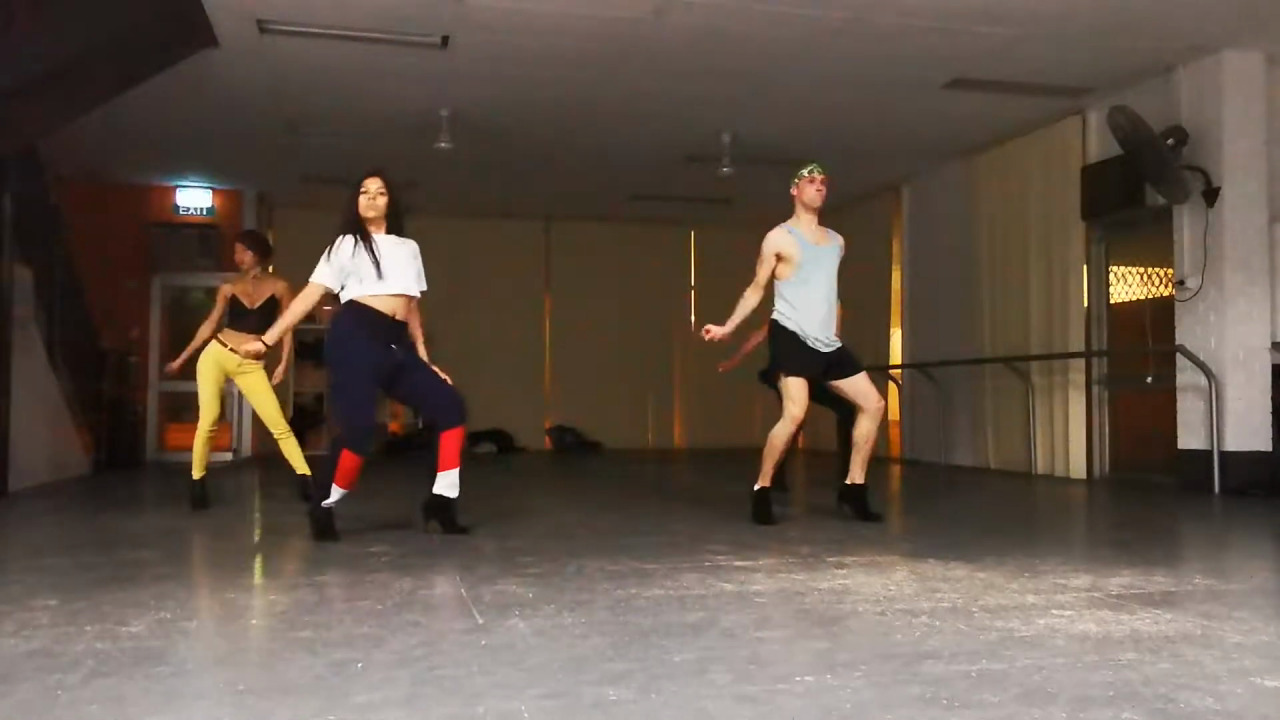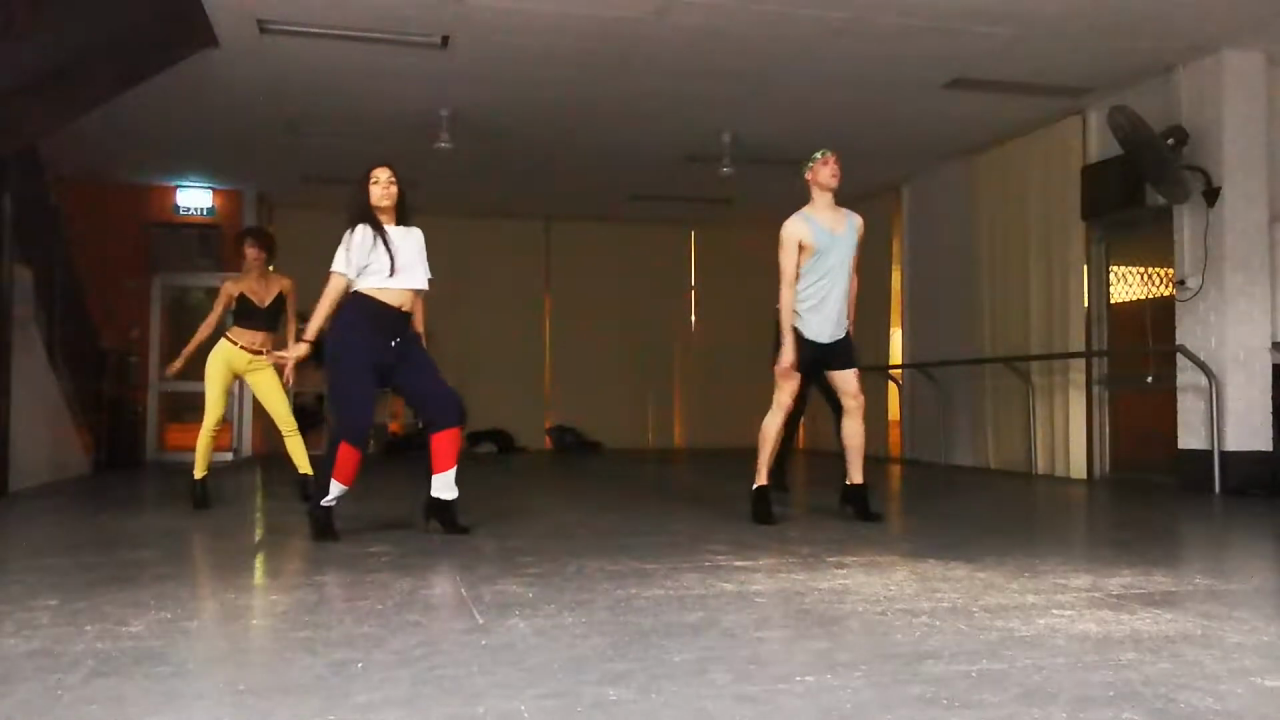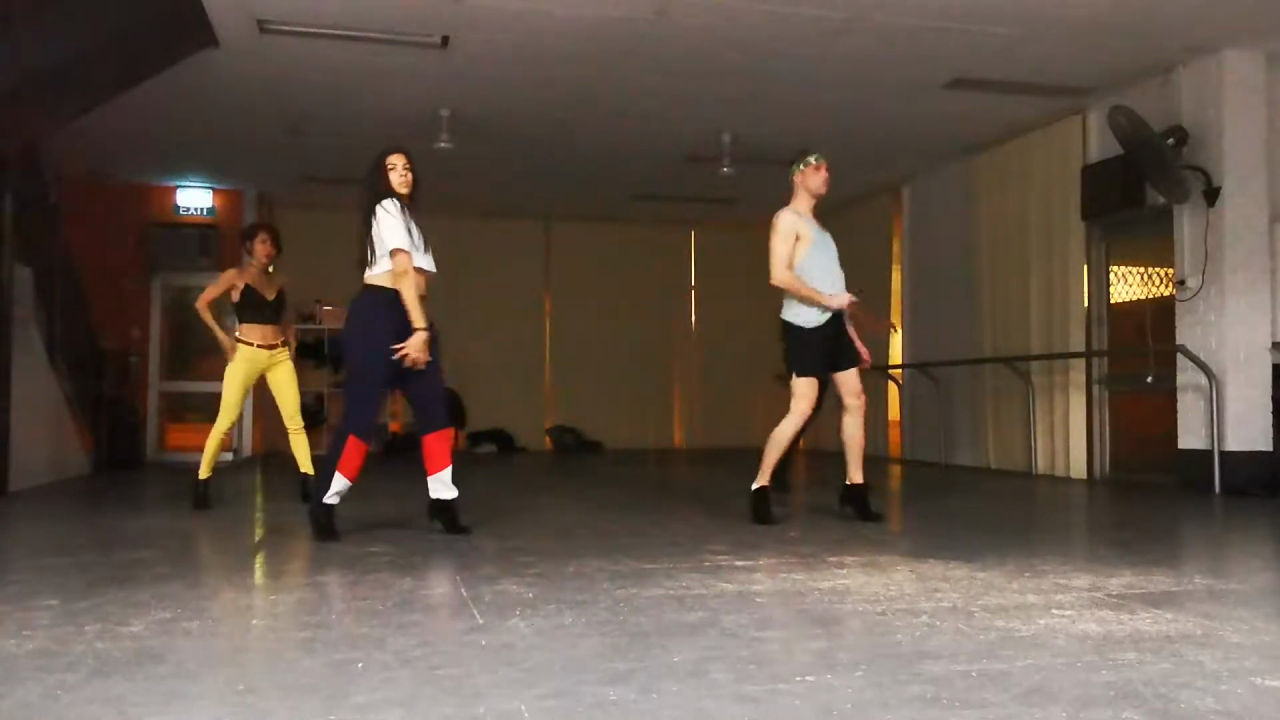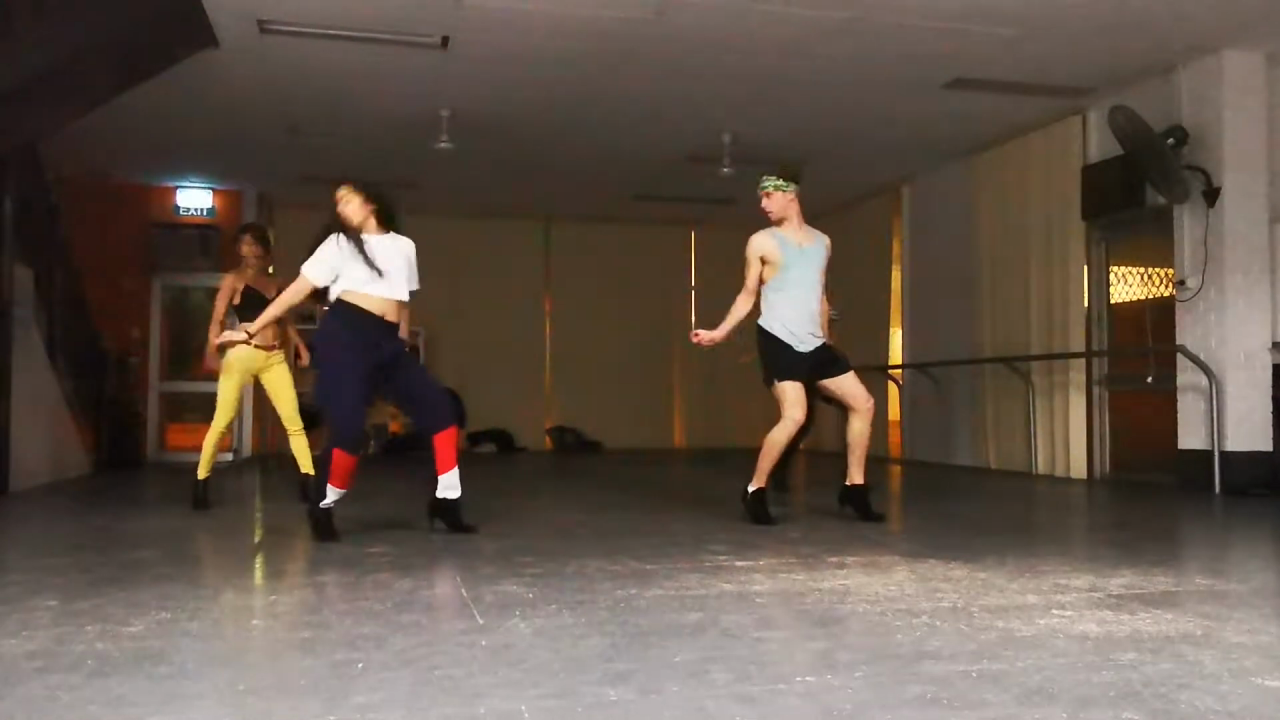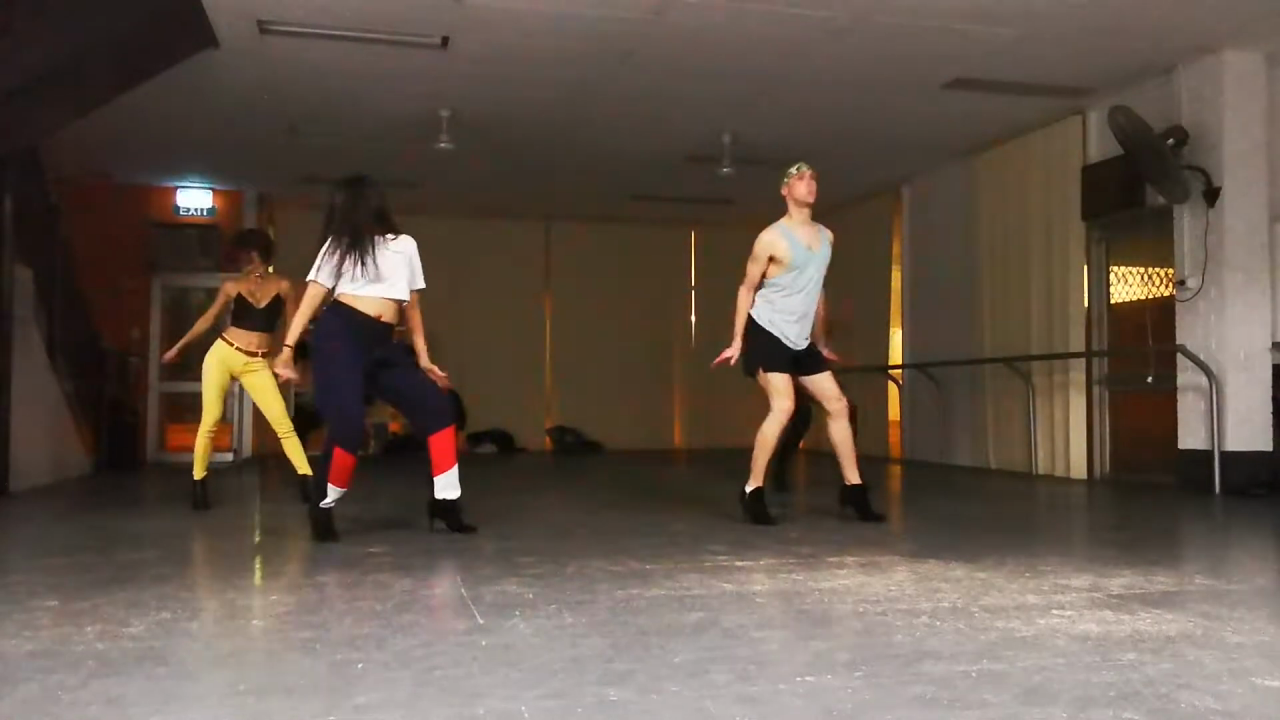
dt=0.4s
person 1, frame 1
left shoulder: (408, 247)
right shoulder: (347, 243)
right elbow: (309, 295)
left wrist: (423, 358)
right wrist: (267, 339)
left hip: (393, 343)
right hip: (353, 337)
left knee: (449, 406)
right knee: (359, 429)
left ankle: (441, 500)
right ankle: (323, 506)
person 1, frame 2
left shoulder: (415, 236)
right shoulder: (362, 234)
right elbow: (335, 287)
left wrist: (421, 344)
right wrist: (306, 340)
left hip: (401, 336)
right hip: (360, 329)
left knee: (446, 407)
right knee: (356, 422)
left ankle: (442, 500)
right ankle: (323, 506)
person 1, frame 3
left shoulder: (402, 213)
right shoulder: (388, 208)
right elbow: (402, 270)
left wrist: (419, 329)
right wrist: (419, 329)
left hip: (405, 318)
right hip: (377, 316)
left knee: (434, 407)
right knee: (362, 411)
left ankle: (442, 501)
right ankle: (324, 504)
person 1, frame 4
left shoulder: (404, 246)
right shoulder: (339, 243)
right elbow: (299, 288)
left wrist: (402, 347)
right wrist: (251, 330)
left hip: (386, 343)
right hip: (346, 337)
left knee: (439, 407)
right knee: (349, 427)
left ankle: (446, 502)
right ankle: (322, 507)
person 1, frame 5
left shoulder: (405, 245)
right shoulder: (340, 244)
left elbow: (411, 305)
right elbow: (313, 294)
left wrist: (423, 358)
right wrist: (287, 347)
left hip: (383, 346)
right hip: (341, 337)
left knee: (436, 407)
right knee: (348, 426)
left ankle: (445, 502)
right ankle: (323, 508)
person 2, frame 1
left shoulder: (836, 241)
right shoulder: (778, 238)
right elbow: (756, 289)
right wrist: (727, 326)
left hip: (828, 342)
right hip: (790, 335)
left knee: (874, 404)
right knee: (795, 413)
left ankle: (854, 487)
right ankle: (762, 490)
person 2, frame 2
left shoulder: (855, 222)
right shoulder: (795, 226)
right elbow: (786, 286)
left wrist: (849, 322)
right wrist: (787, 343)
left hip: (836, 333)
right hip: (800, 327)
left knee: (854, 404)
right knee: (783, 403)
left ankle: (855, 488)
right ankle: (761, 488)
person 2, frame 3
left shoulder: (818, 228)
right shoulder: (787, 219)
right elbow: (778, 276)
left wrist: (854, 336)
right wrist: (826, 299)
left hip: (835, 325)
right hip: (805, 326)
left knee: (855, 402)
right knee: (801, 409)
left ankle: (854, 488)
right ankle: (760, 487)
person 2, frame 4
left shoulder: (822, 241)
right shoulder: (761, 242)
right elbow: (748, 295)
left wrist: (826, 340)
right wrist: (720, 330)
left hip: (815, 343)
right hip: (778, 340)
left knee: (863, 403)
right knee: (795, 416)
left ankle: (854, 488)
right ankle: (755, 490)
person 2, frame 5
left shoulder: (826, 237)
right shoulder: (771, 238)
right elbow: (747, 288)
left wrist: (820, 342)
right wrist: (737, 341)
left hip: (801, 339)
right hip: (766, 333)
left knee: (838, 405)
right knee: (783, 406)
left ankle: (853, 488)
right ankle: (753, 491)
person 3, frame 1
left shoulder: (279, 287)
right shoulder: (229, 288)
right elbow: (211, 322)
left wrist: (283, 363)
right wrist: (182, 358)
left hip: (249, 365)
right hip: (215, 356)
left knee: (278, 424)
right knee: (207, 420)
left ankle: (306, 480)
right ankle: (197, 482)
person 3, frame 2
left shoulder: (284, 284)
right shoulder: (233, 286)
left elbow: (290, 324)
right elbow: (211, 321)
left wrist: (291, 361)
right wrist: (183, 356)
left hip: (261, 363)
right hip: (226, 353)
left knee: (287, 421)
right knee: (212, 421)
left ankle: (308, 480)
right ankle: (199, 482)
person 3, frame 3
left shoulder: (278, 282)
right shoulder: (235, 276)
right elbow: (201, 303)
left wrist: (292, 344)
right wrist: (221, 334)
left hip: (280, 356)
right hip: (246, 355)
left knee: (295, 420)
right knee: (225, 421)
left ankle: (309, 481)
right ankle: (202, 481)
person 3, frame 4
left shoulder: (276, 281)
right shoulder: (233, 279)
right elbow: (217, 318)
left wrist: (298, 343)
right wrist: (212, 349)
left hip: (275, 358)
right hip: (242, 355)
left knee: (293, 421)
right knee: (222, 420)
left ankle: (309, 480)
right ankle: (201, 481)
person 3, frame 5
left shoulder: (283, 286)
right shoulder: (232, 286)
right elbow: (208, 318)
right wrist: (178, 347)
left hip: (256, 365)
right hip: (222, 355)
left knee: (283, 423)
right knee: (209, 422)
left ankle: (307, 479)
right ankle: (198, 482)
